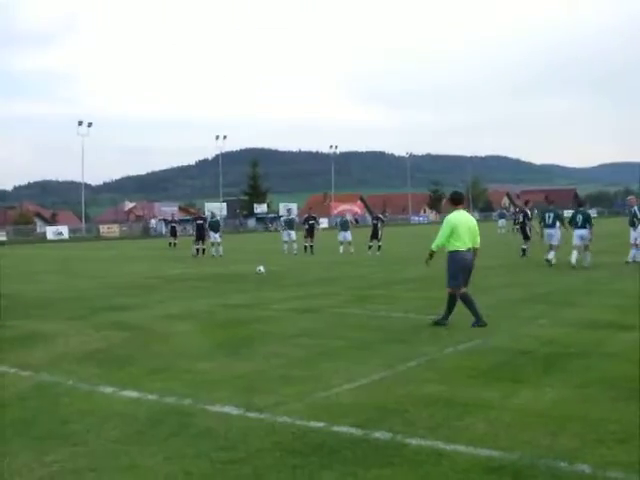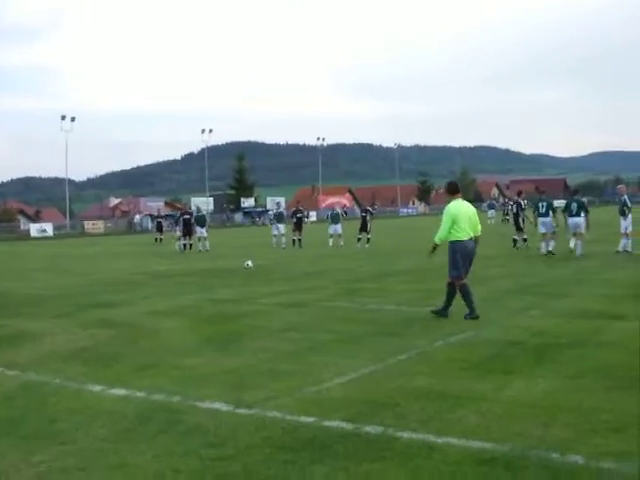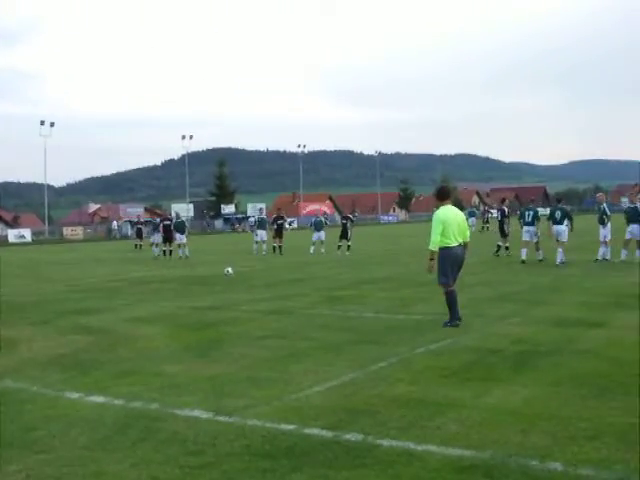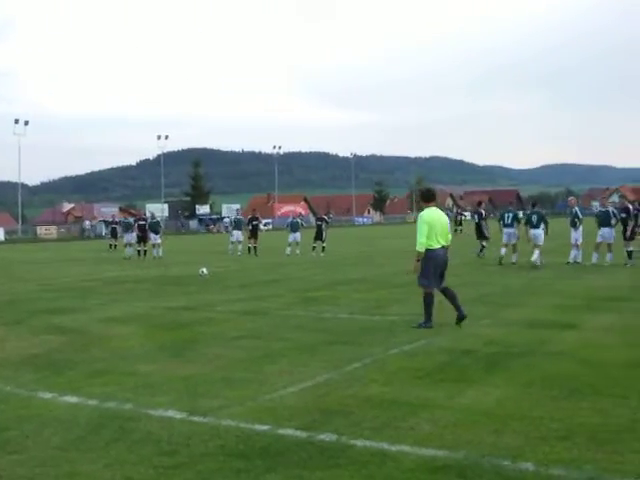
dt=0.2s
person 1, frame 1
left shoulder: (450, 219)
right shoulder: (471, 218)
left elbow: (440, 241)
right elbow: (476, 241)
left wrist: (430, 255)
right wrist: (473, 258)
left hip: (456, 256)
right hip: (468, 255)
left knee: (459, 290)
right knee: (453, 288)
left ankle: (479, 318)
right ankle: (445, 318)
person 1, frame 2
left shoulder: (450, 208)
right shoulder: (470, 207)
left elbow: (442, 233)
right elbow: (477, 230)
left wrist: (433, 249)
right wrist: (474, 246)
left hip: (458, 245)
right hip: (470, 244)
left knee: (459, 279)
right knee: (453, 278)
left ankle: (472, 311)
right ankle: (445, 308)
person 1, frame 3
left shoulder: (439, 214)
right shoulder: (459, 213)
left elbow: (435, 240)
right elbow: (466, 236)
left wrist: (431, 259)
right wrist: (464, 252)
left hip: (447, 251)
right hip: (459, 250)
left knee: (447, 286)
right knee: (449, 284)
left ankle: (454, 319)
right ankle: (456, 314)
person 1, frame 4
left shoulder: (423, 216)
right shoulder: (443, 215)
left elbow: (421, 241)
right elbow: (448, 238)
left wrist: (417, 260)
left hip: (430, 253)
right hip: (442, 252)
left knee: (427, 288)
right knee: (441, 284)
left ankle: (428, 321)
right ankle: (460, 311)
